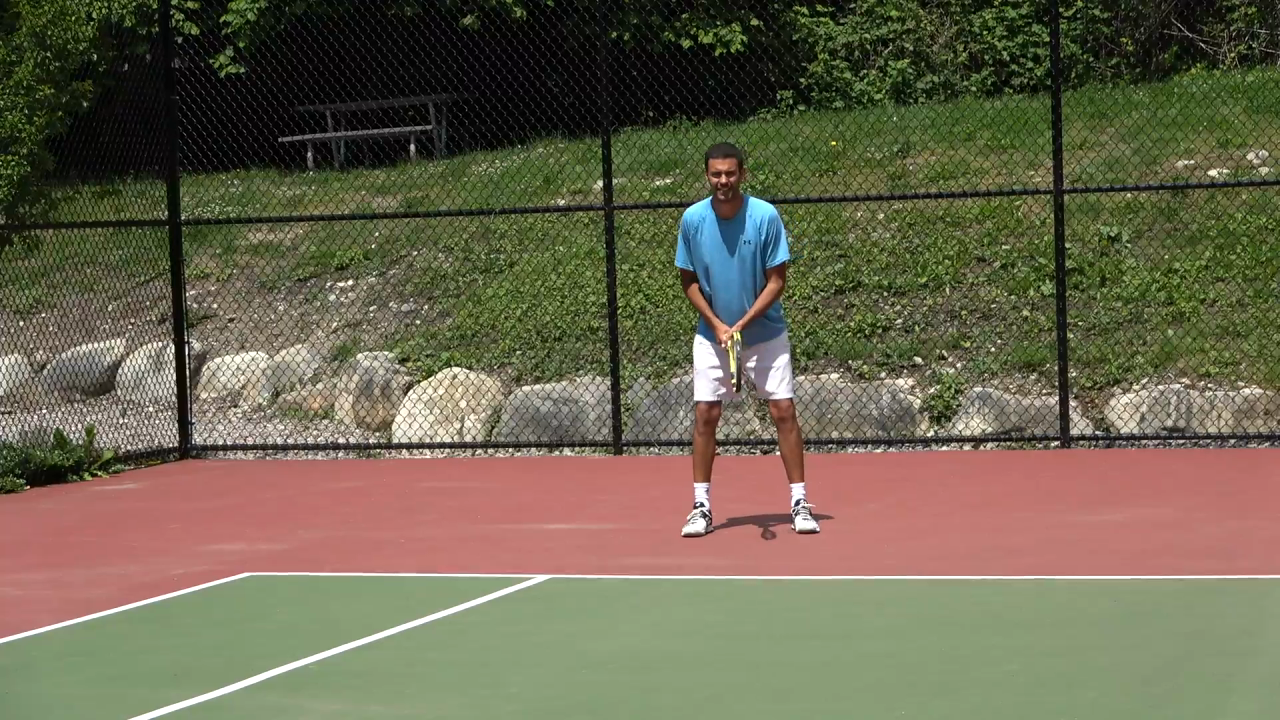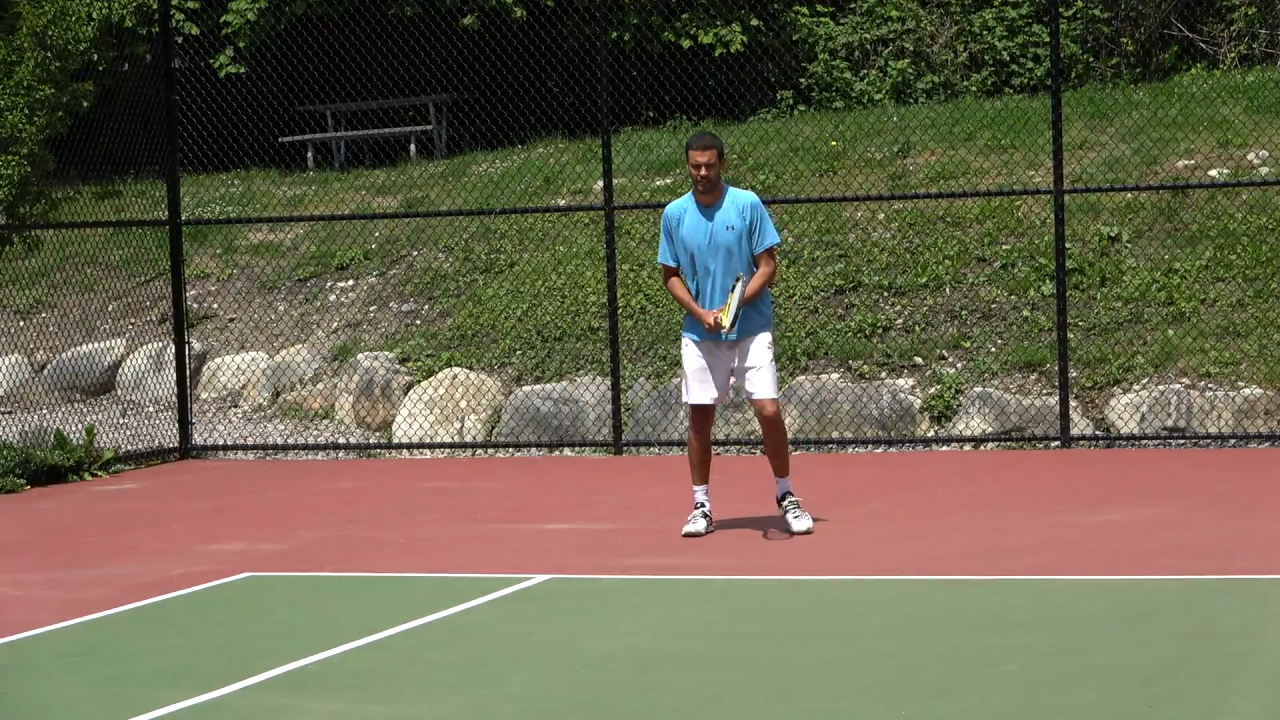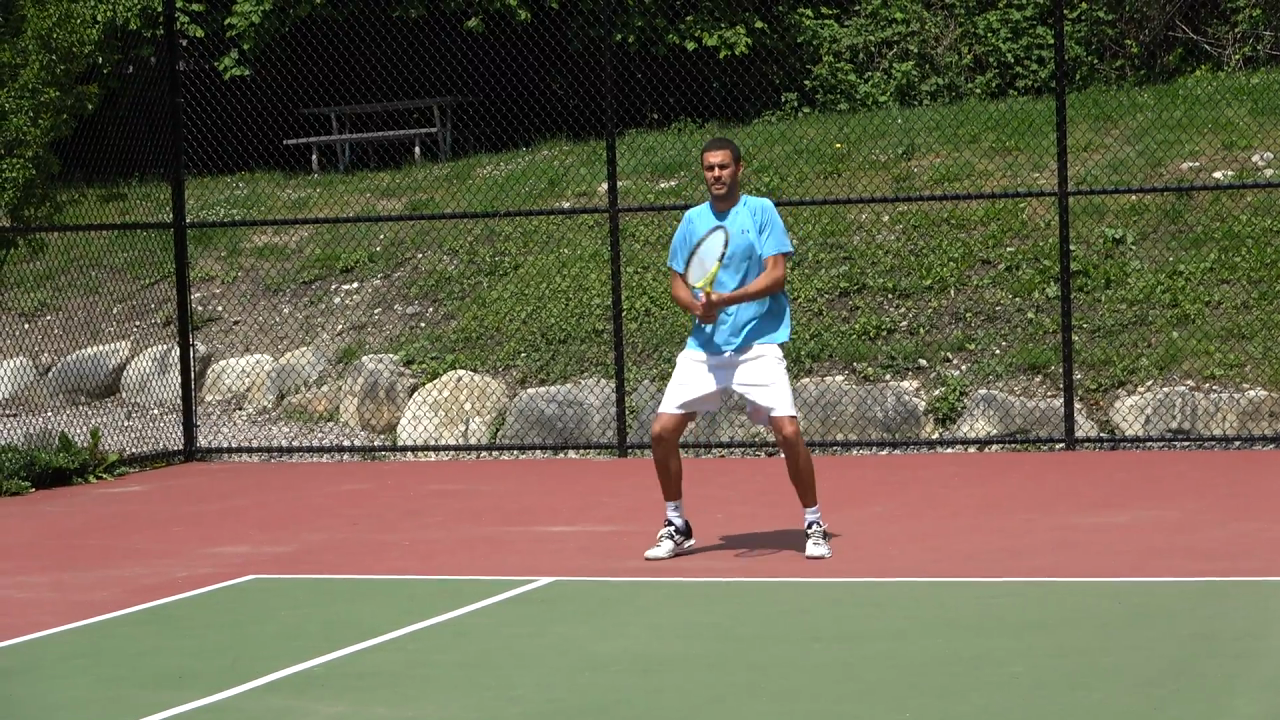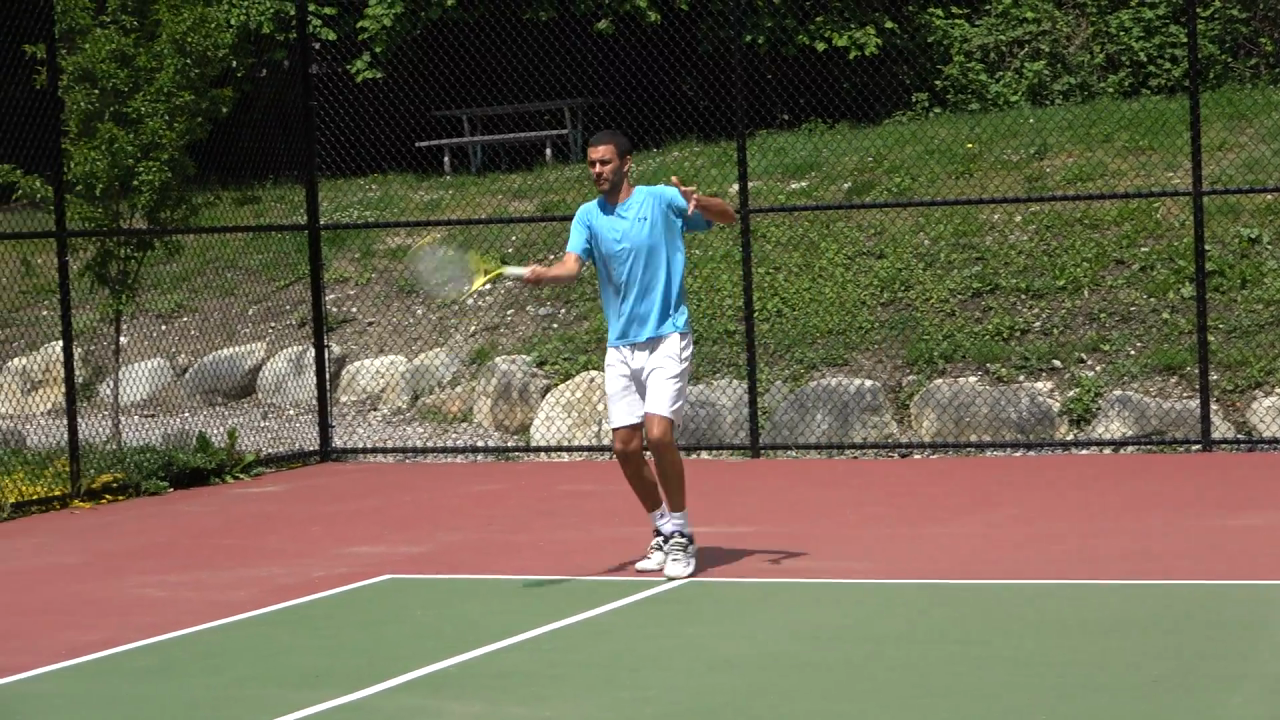
dt=0.7s
person 1, frame 1
left shoulder: (766, 216)
right shoulder: (692, 219)
left elbow: (777, 281)
right elbow: (688, 280)
left wrist: (741, 325)
right wrist: (716, 324)
left hip: (765, 333)
right hip: (712, 333)
left knee: (784, 410)
right knee: (705, 415)
left ankle: (799, 502)
right ankle: (701, 506)
person 1, frame 2
left shoulder: (748, 204)
right shoulder: (673, 214)
left elbow: (767, 266)
right elbow: (670, 275)
left wrist: (735, 306)
right wrist: (700, 313)
left hip: (751, 329)
right hip: (699, 334)
left knee: (768, 411)
right knee: (700, 418)
left ankle: (786, 495)
right ankle: (701, 506)
person 1, frame 3
left shoulder: (762, 211)
right shoulder: (692, 221)
left elbow: (776, 275)
right elbow: (680, 281)
left wrist: (725, 300)
right wrist: (696, 304)
left hip: (760, 344)
right hip: (704, 348)
left knee: (788, 433)
right knee: (662, 432)
left ankle: (813, 523)
right ankle: (677, 526)
person 1, frame 4
left shoulder: (660, 198)
right shoulder: (587, 214)
left elbow: (728, 217)
right elbow: (569, 268)
left wrist: (700, 200)
right wrist: (541, 273)
left hip: (666, 339)
right hip: (621, 345)
left knee: (659, 434)
right knee: (625, 446)
left ankle: (680, 533)
right ankle: (665, 529)
